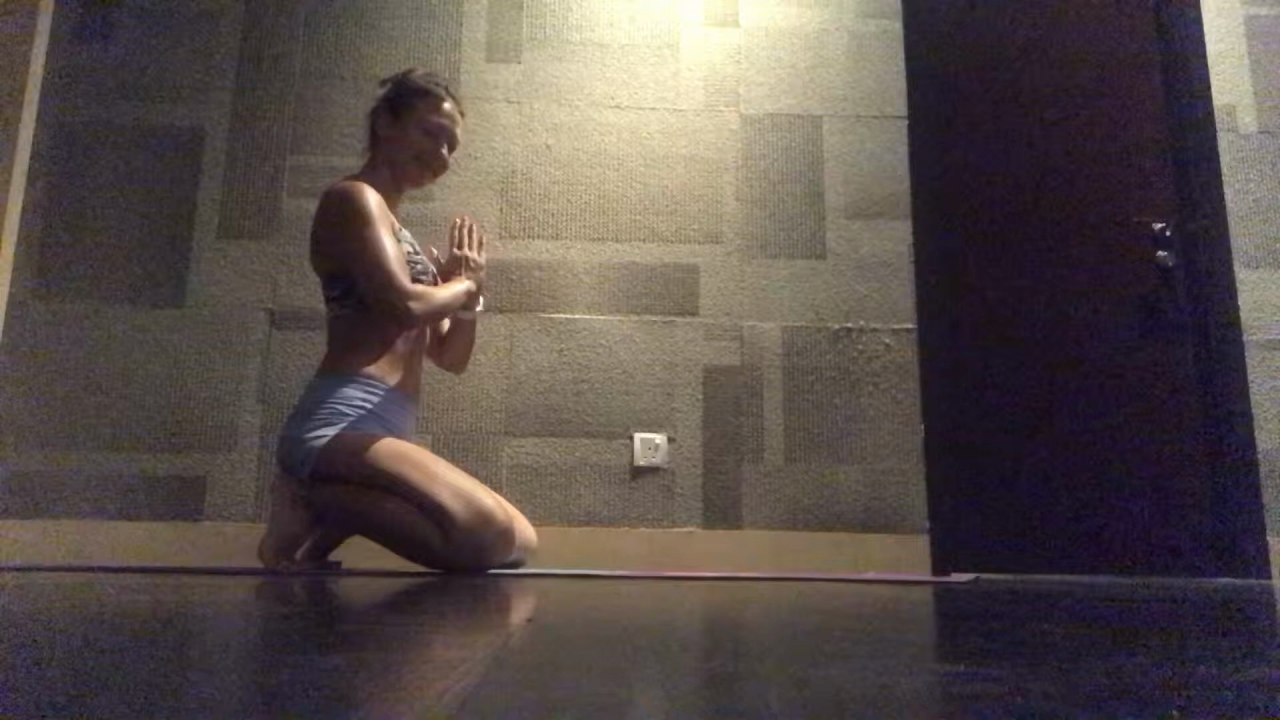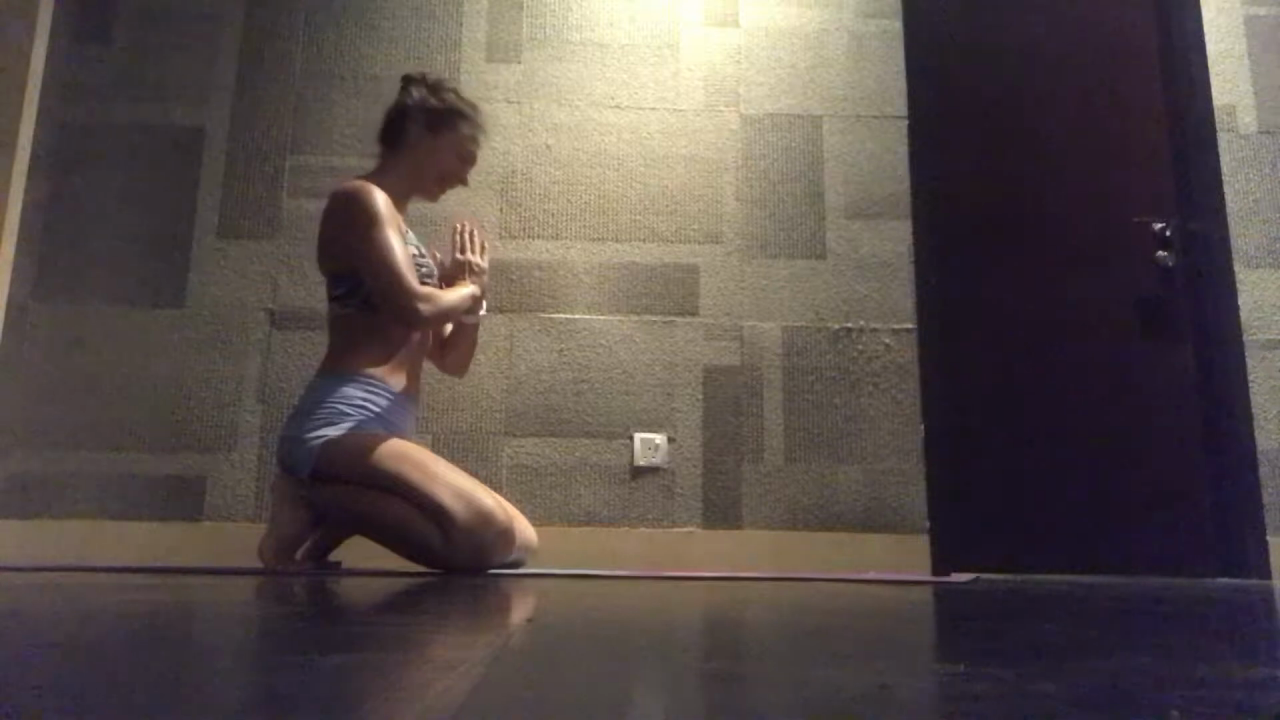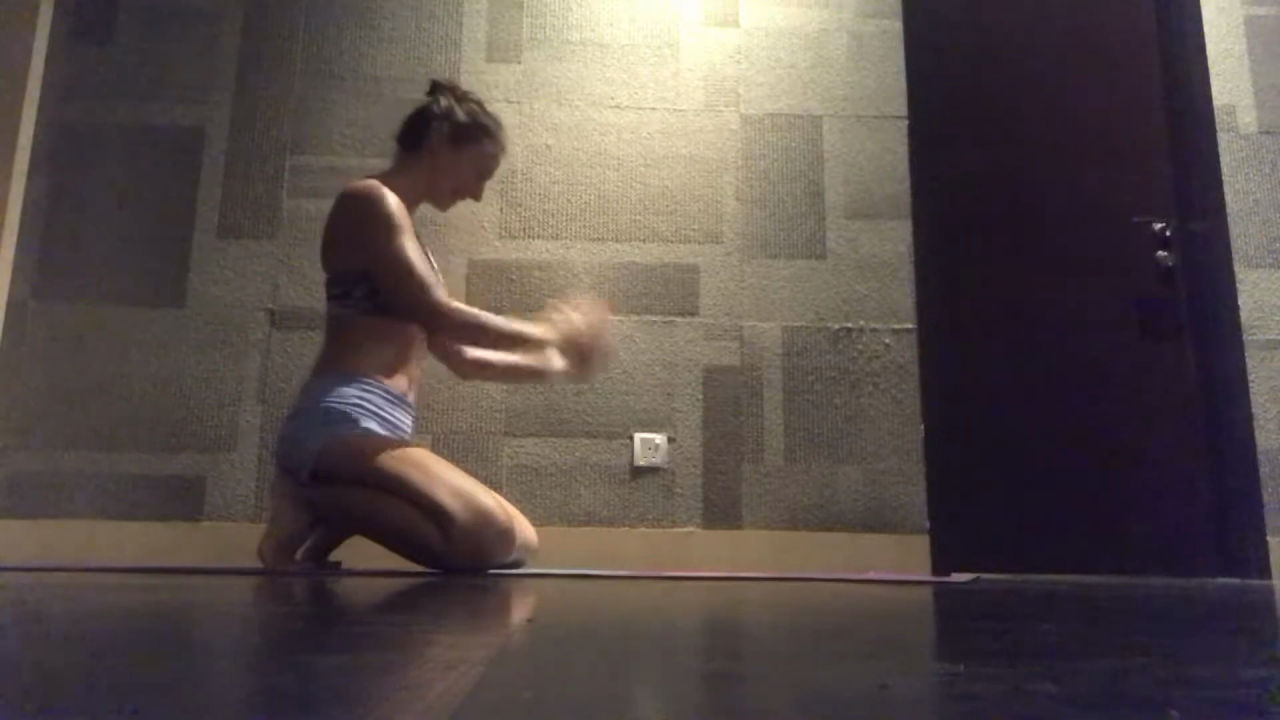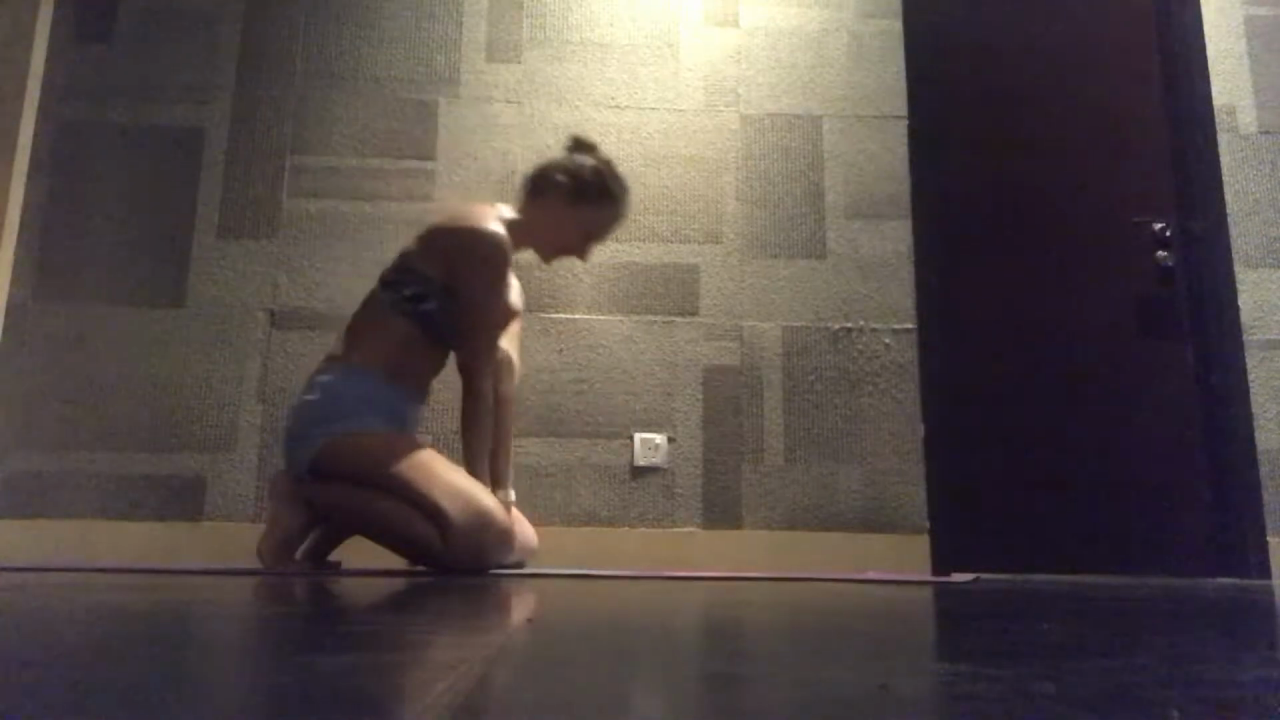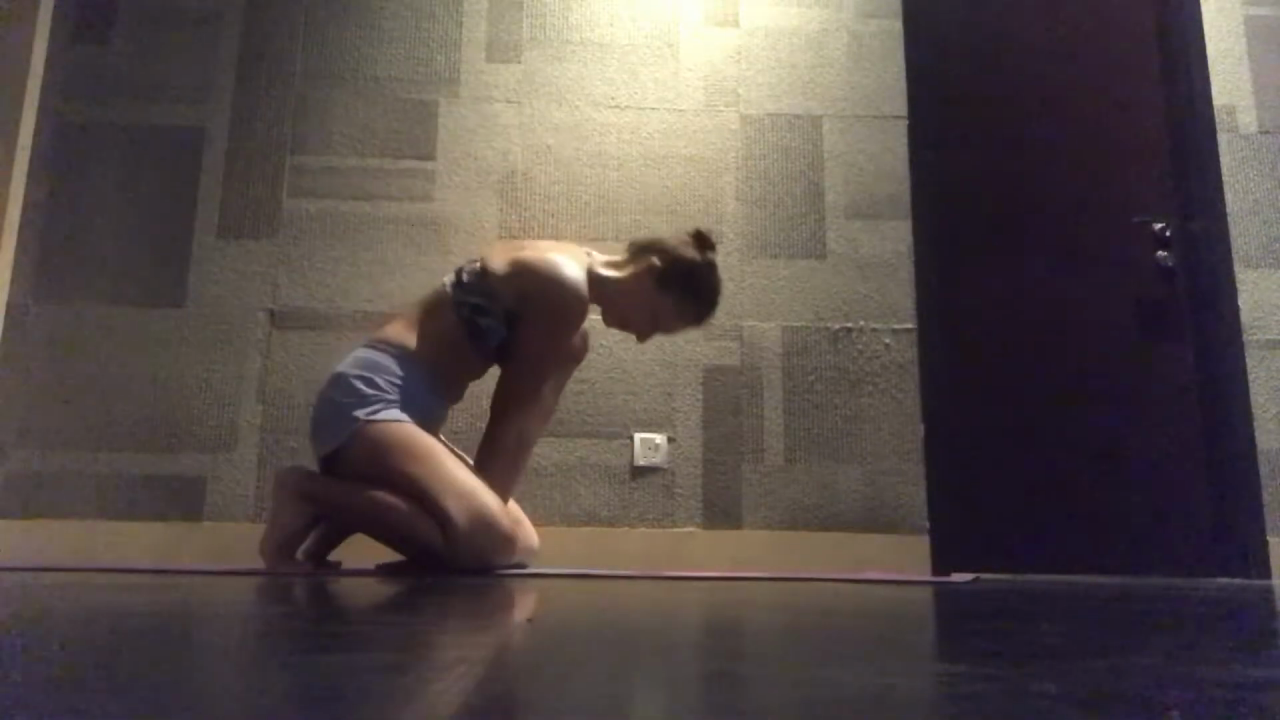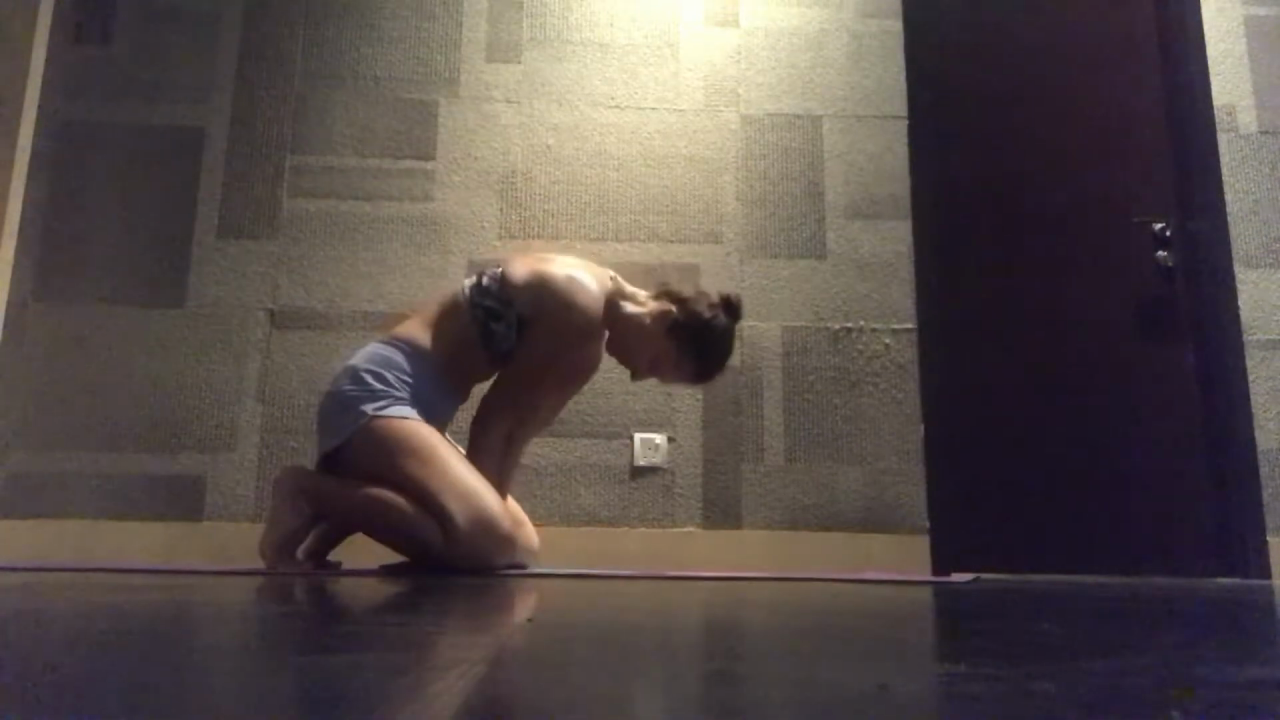
dt=0.5s
person 1, frame 1
left shoulder: (400, 234)
right shoulder: (354, 199)
left elbow: (451, 357)
right elbow: (403, 306)
left wrist: (469, 290)
right wrist: (463, 286)
left hip: (382, 432)
right hip: (341, 425)
left knee: (517, 541)
right knee: (489, 536)
left ankle: (327, 519)
right ankle: (315, 501)
person 1, frame 2
left shoulder: (402, 234)
right shoulder: (362, 200)
left elbow: (452, 361)
right elbow: (413, 307)
left wrist: (471, 295)
right wrist: (468, 290)
left hip: (381, 434)
right hip: (343, 427)
left knee: (518, 541)
right knee: (489, 535)
left ankle: (330, 516)
right ankle: (314, 501)
person 1, frame 3
left shoulder: (397, 219)
right shoulder: (370, 202)
left elbow: (457, 355)
right elbow: (440, 318)
left wrist: (549, 363)
right wrist: (546, 333)
left hip: (378, 431)
right hip: (339, 424)
left knee: (517, 543)
right knee: (490, 539)
left ankle: (328, 514)
right ankle: (312, 500)
person 1, frame 4
left shoulder: (508, 290)
right shoulder: (483, 237)
left elbow: (502, 390)
right elbow: (478, 382)
left wrist: (499, 496)
right wrist: (483, 497)
left hip: (382, 426)
right hip: (344, 415)
left knee: (519, 541)
right knee: (488, 536)
left ankle: (333, 517)
right ankle: (310, 498)
person 1, frame 5
left shoulder: (574, 340)
right shoulder: (564, 284)
left elbow: (525, 426)
right elbow: (511, 419)
left wrist: (484, 504)
right wrist: (482, 506)
left hip: (407, 409)
right hip: (370, 395)
left knee: (519, 543)
right knee: (490, 541)
left ankle: (336, 516)
right ankle: (310, 493)
person 1, frame 6
left shoulder: (588, 350)
right shoulder: (580, 302)
left elbow: (517, 431)
right elbow: (495, 418)
left wrist: (486, 505)
right wrist: (481, 508)
left hip: (413, 405)
right hip: (378, 392)
left knee: (519, 544)
right knee: (489, 542)
left ankle: (339, 512)
right ankle: (310, 492)
